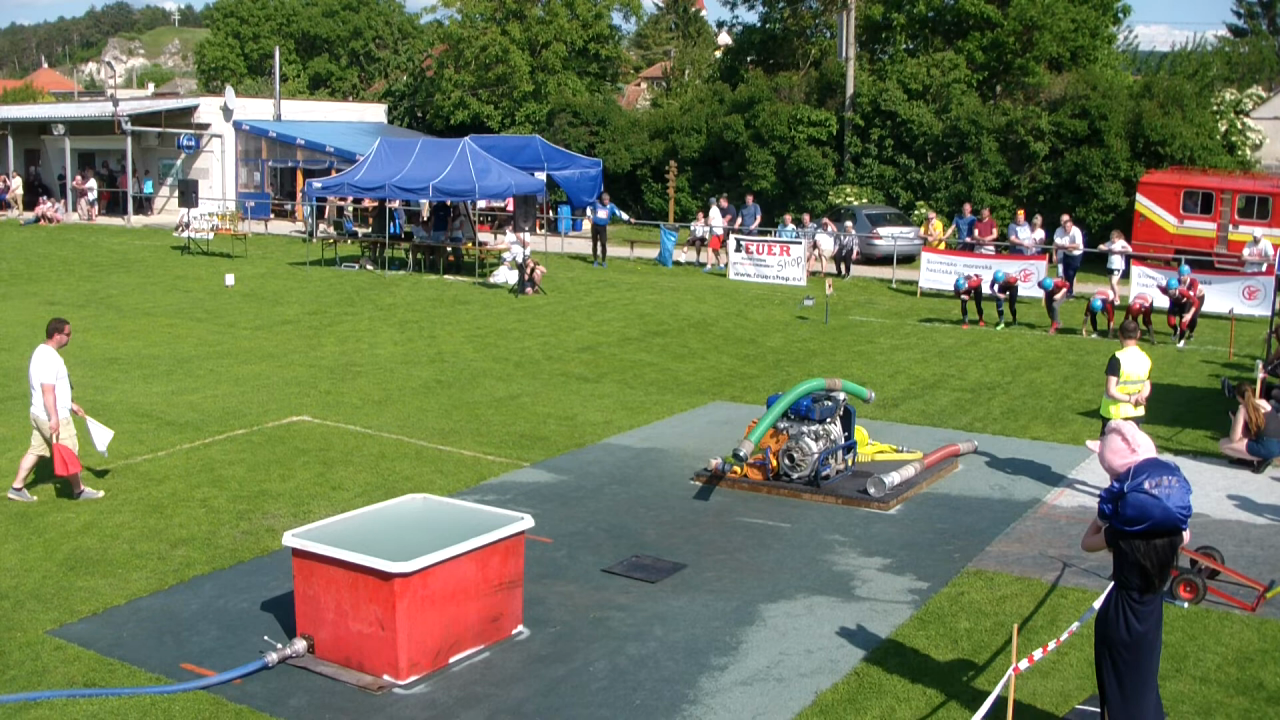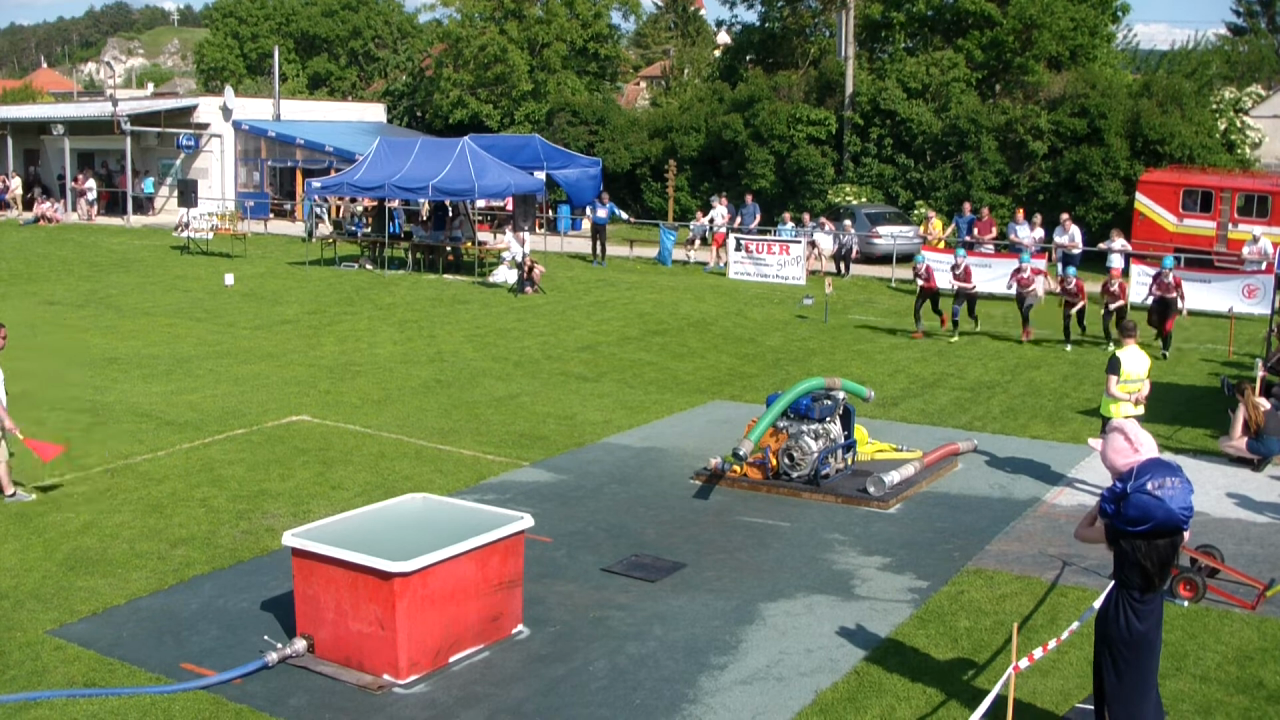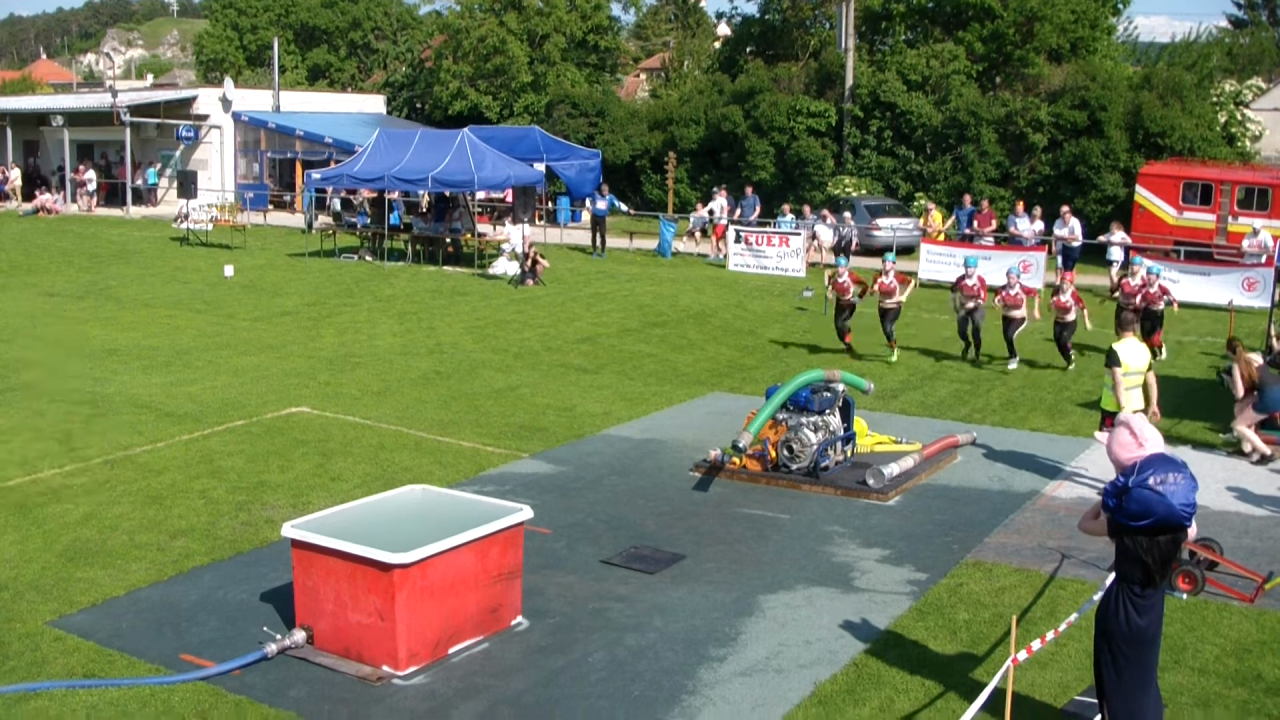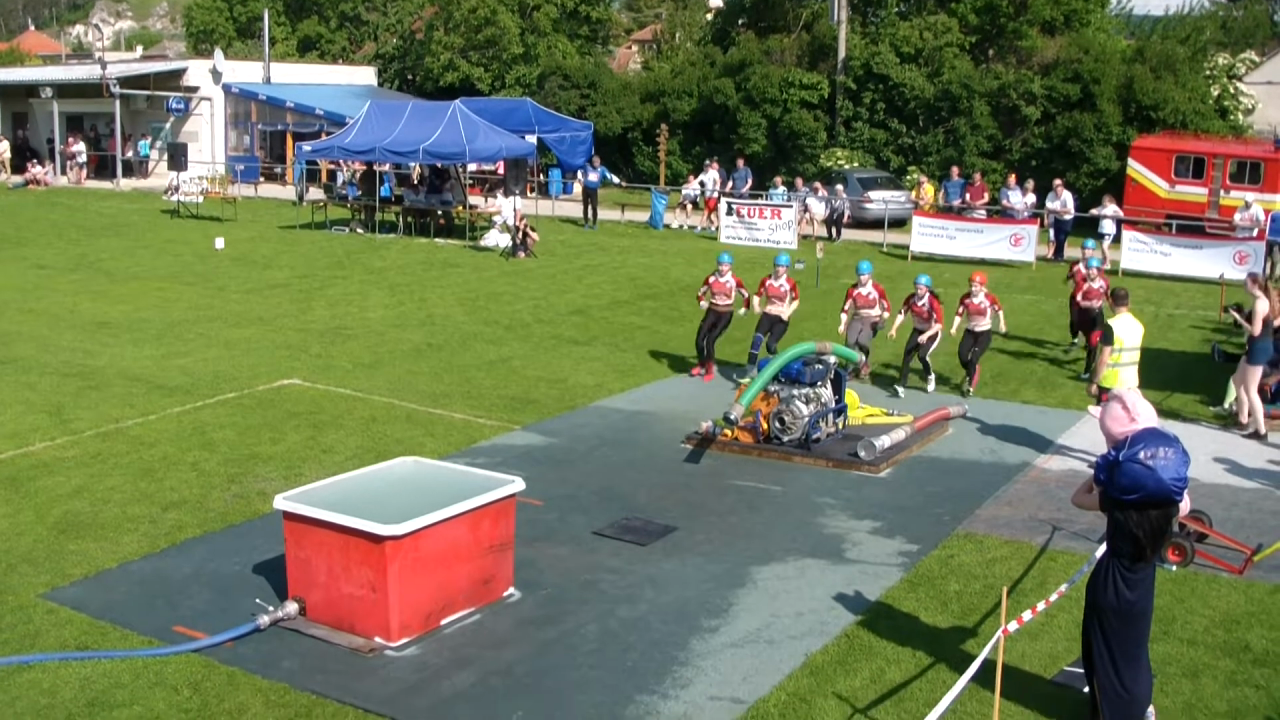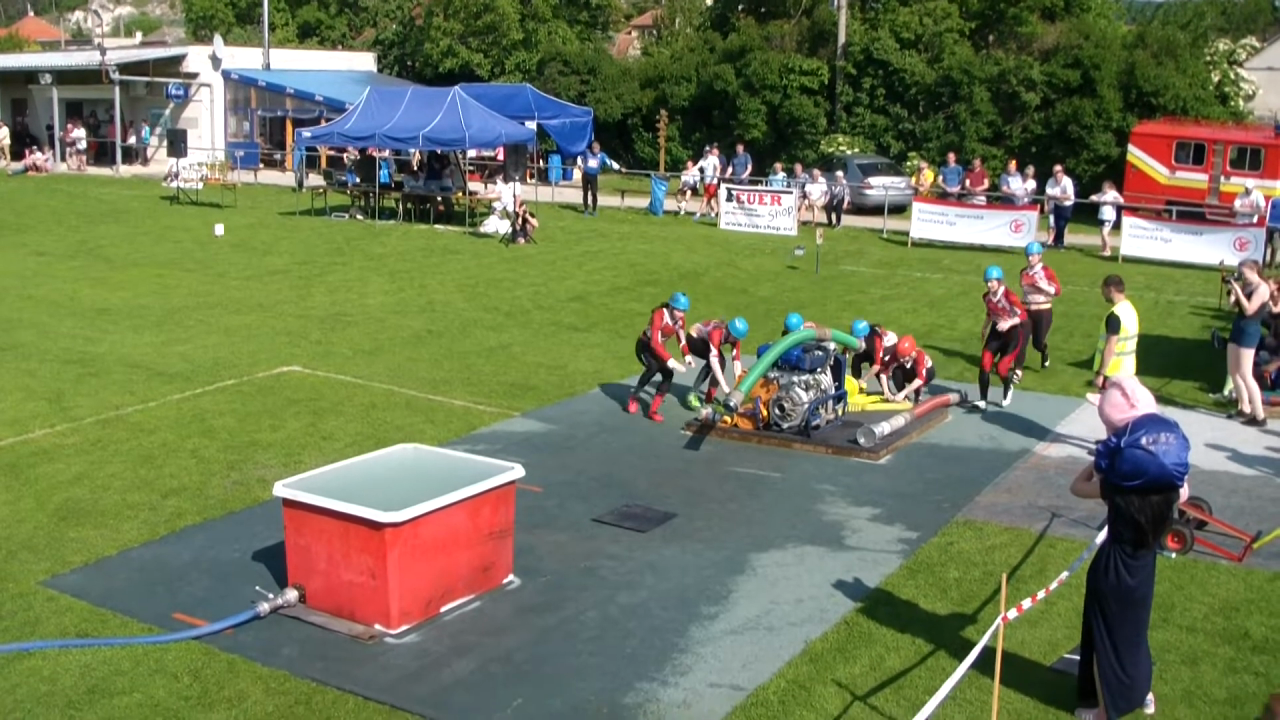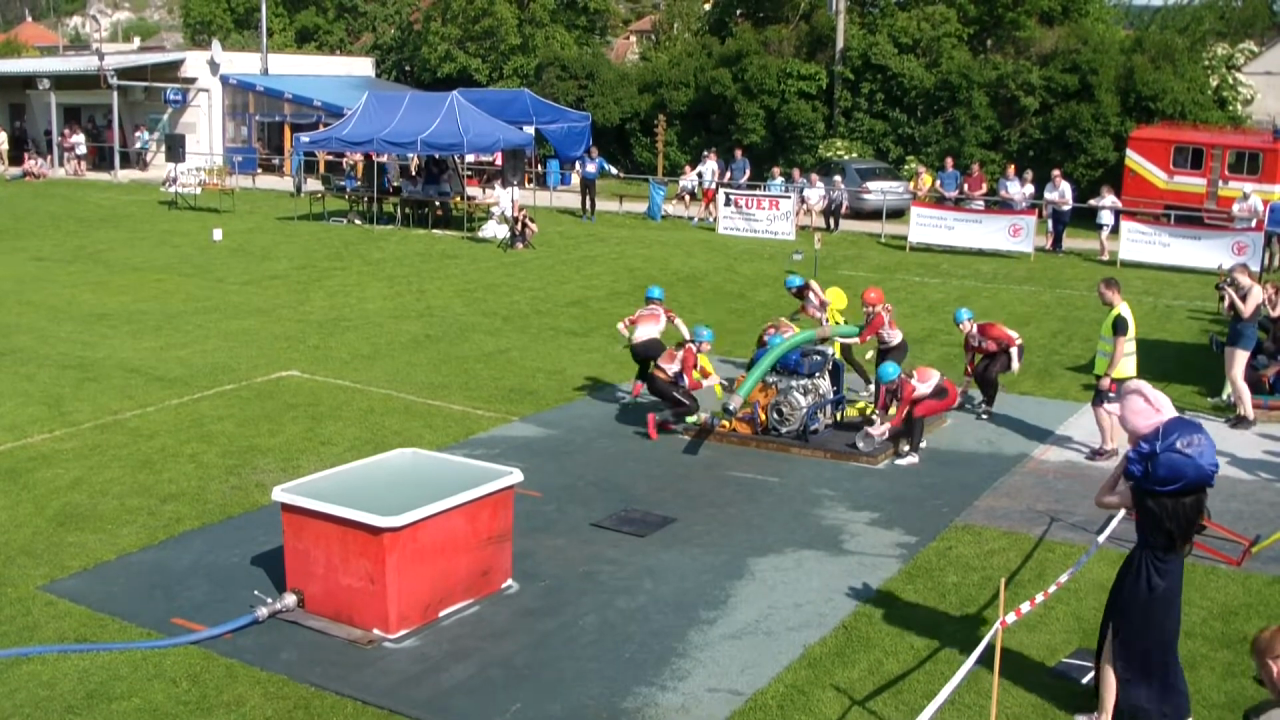
dt=0.7s
person 1, frame 1
left shoulder: (1122, 533)
right shoulder: (1173, 529)
left elbow: (1086, 543)
left wrist: (1106, 511)
left hip: (1121, 616)
right hip: (1150, 612)
left knee: (1122, 693)
right knee: (1143, 683)
person 1, frame 2
left shoulder: (1122, 531)
right shoulder: (1174, 528)
left elbow: (1081, 531)
left wrist: (1106, 501)
left hip: (1121, 614)
right hip: (1151, 609)
left knee: (1121, 691)
right knee: (1143, 684)
person 1, frame 3
left shoulder: (1125, 523)
right shoulder: (1179, 522)
left elbow: (1085, 523)
right elbow: (1190, 532)
left wrist: (1112, 496)
left hip: (1122, 606)
right hip: (1152, 602)
left knee: (1119, 678)
right knee: (1143, 670)
person 1, frame 4
left shoulder: (1117, 498)
right shoulder: (1171, 496)
left elbow: (1078, 497)
right elbow: (1183, 506)
left wrist: (1104, 470)
left hip: (1113, 579)
right hip: (1143, 574)
left knee: (1107, 647)
right knee: (1134, 639)
person 1, frame 5
left shoulder: (1117, 484)
right shoulder: (1169, 482)
left elbow: (1077, 486)
right elbow: (1182, 494)
left wrist: (1105, 457)
left hip: (1113, 566)
right hip: (1144, 563)
left knee: (1105, 636)
right knee: (1133, 629)
right ankle: (1141, 692)
person 1, frame 6
left shoulder: (1148, 491)
right shoulder: (1192, 483)
left elbow: (1102, 498)
left wrist: (1126, 461)
left hip: (1143, 571)
right hip: (1170, 570)
left knee: (1115, 646)
right knee: (1159, 643)
